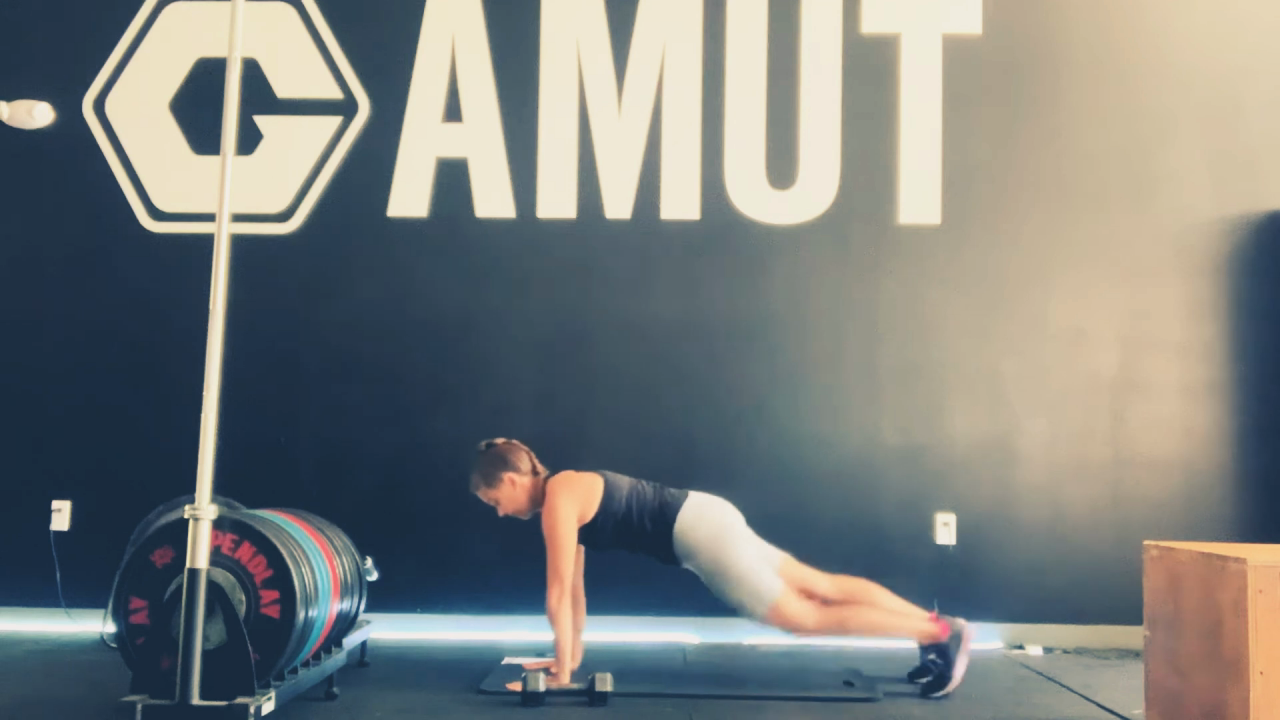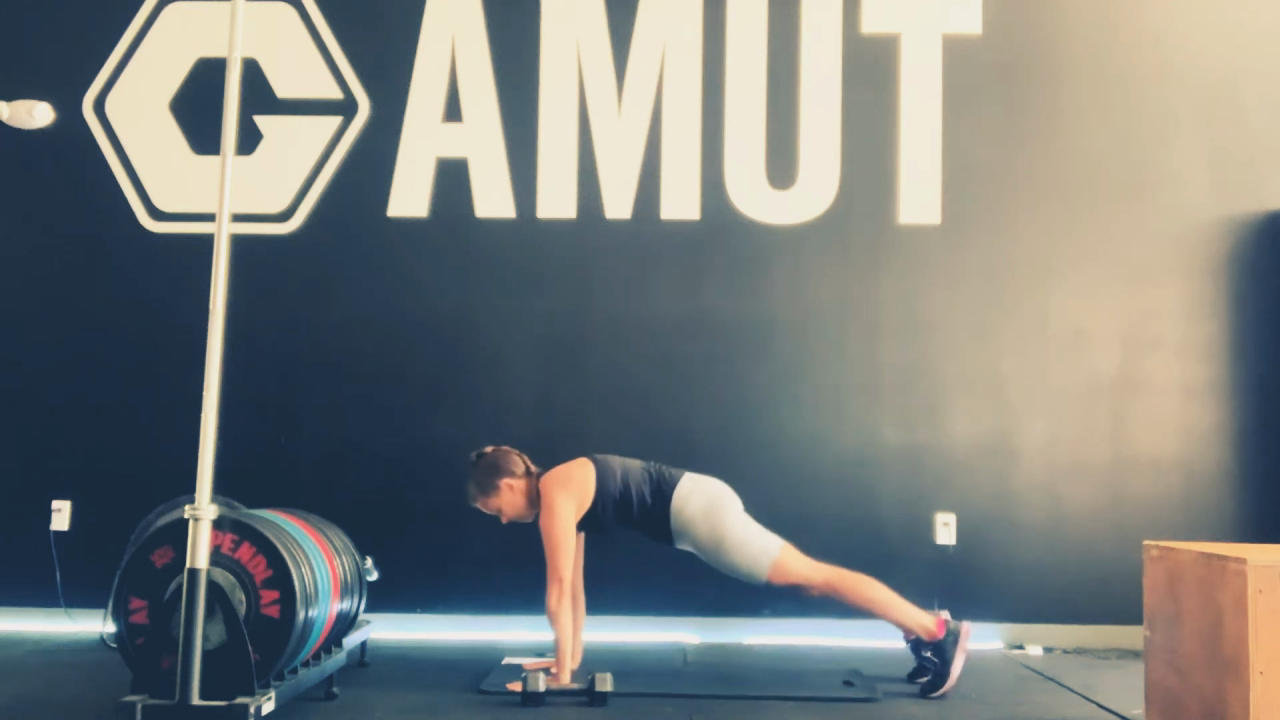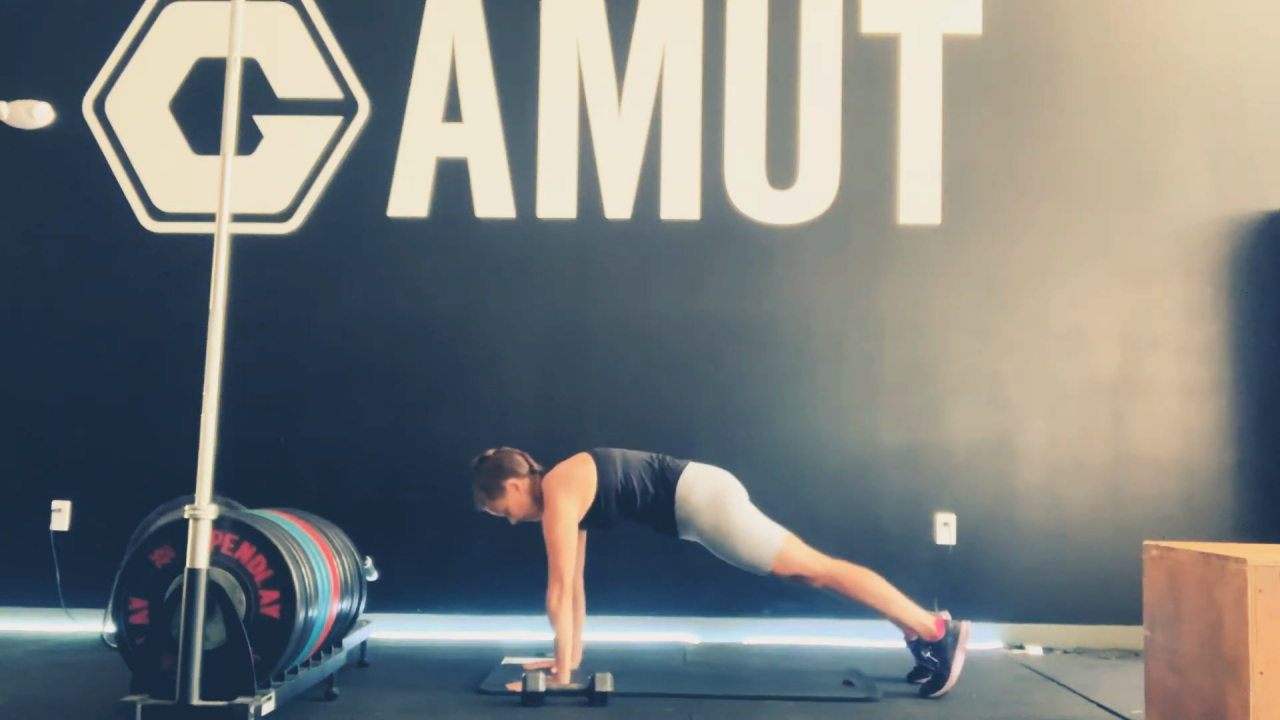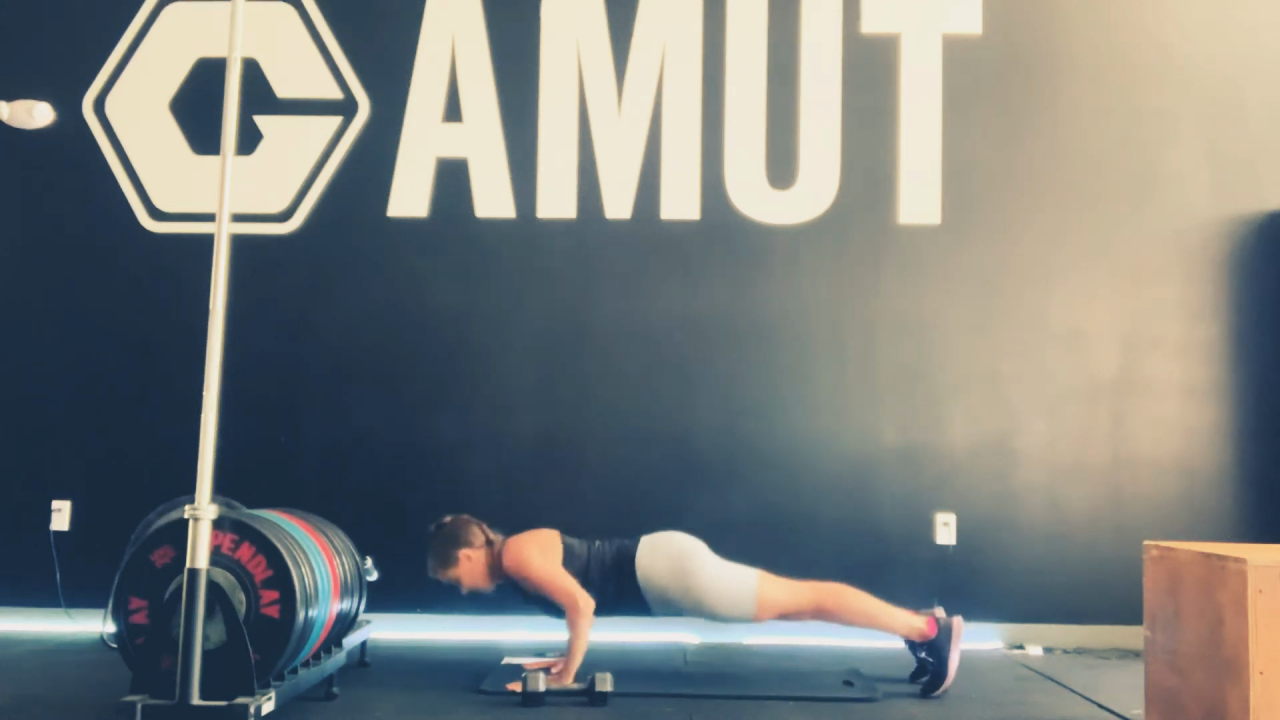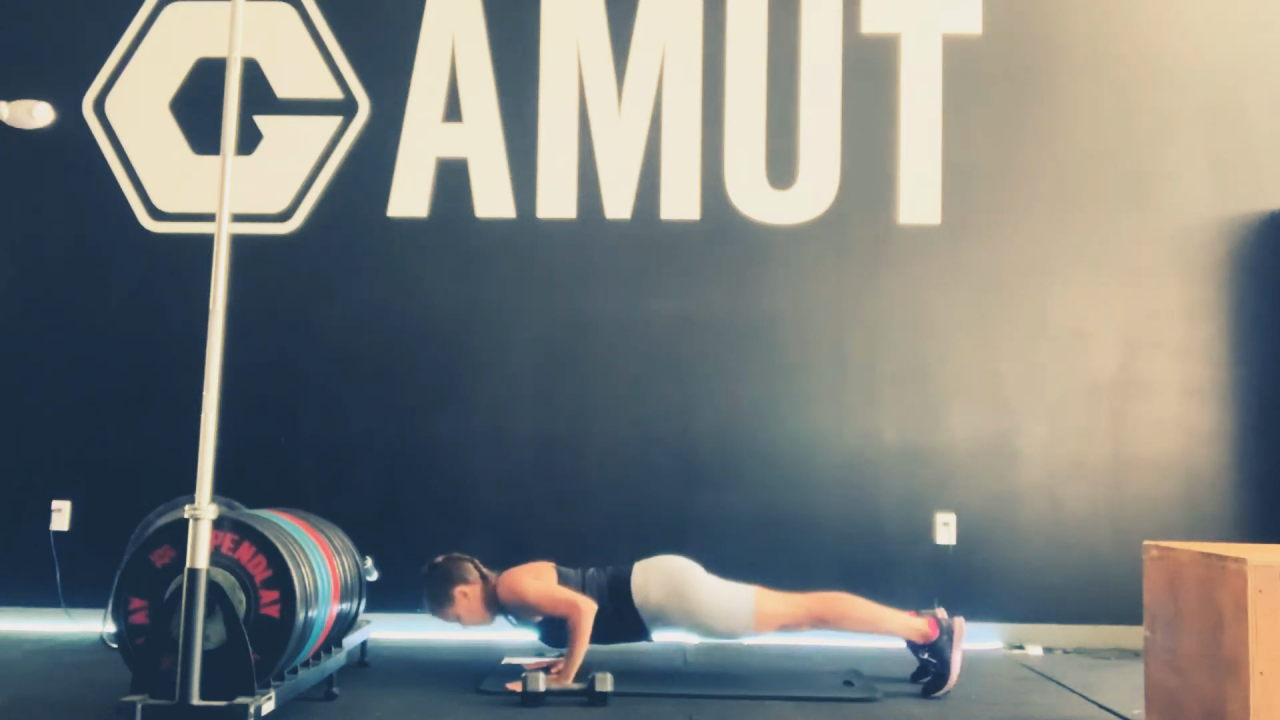
dt=1s
person 1, frame 1
left shoulder: (558, 497)
right shoulder: (567, 497)
left elbow: (559, 593)
right elbow: (574, 586)
left wrist: (562, 671)
right wrist: (572, 654)
left hip: (700, 531)
right hip: (704, 523)
left knee: (809, 617)
right knee: (821, 588)
left ankle: (940, 635)
right ankle: (931, 622)
person 1, frame 2
left shoulder: (553, 493)
right shoulder: (564, 493)
left elbow: (559, 588)
right elbow: (573, 583)
left wrist: (563, 671)
right wrist: (573, 653)
left hip: (696, 509)
right hip: (692, 508)
left knee: (812, 576)
right knee: (807, 579)
left ankle: (936, 630)
right ankle: (922, 633)
person 1, frame 3
left shoulder: (557, 493)
right shoulder: (567, 492)
left elbow: (560, 589)
right elbow: (574, 582)
left wrist: (562, 670)
right wrist: (573, 654)
left hip: (699, 500)
right hip: (695, 498)
left knee: (816, 570)
right knee: (807, 573)
left ankle: (936, 632)
right ankle: (921, 634)
person 1, frame 4
left shoulder: (515, 556)
right shoulder: (525, 548)
left elbow: (581, 604)
right elbow: (579, 595)
left wrist: (569, 670)
right wrist: (569, 654)
left hip: (666, 570)
right hip: (660, 564)
left knee: (802, 600)
right knee: (795, 601)
left ankle: (929, 630)
right ankle: (919, 625)
person 1, frame 5
left shoulder: (510, 587)
right shoulder: (519, 581)
left elbow: (583, 608)
left wrist: (569, 671)
right wrist: (564, 654)
left hip: (663, 590)
right hip: (657, 584)
left knee: (799, 612)
right knee: (794, 614)
left ankle: (931, 631)
right ankle: (919, 626)
